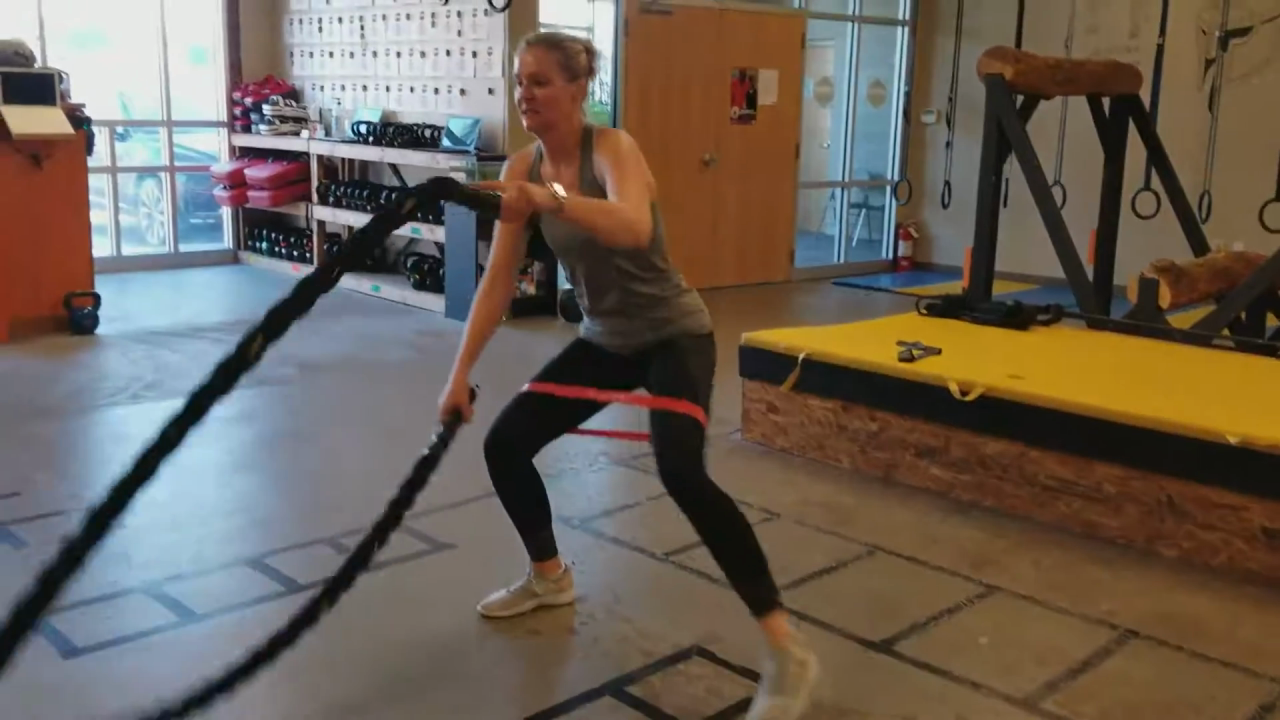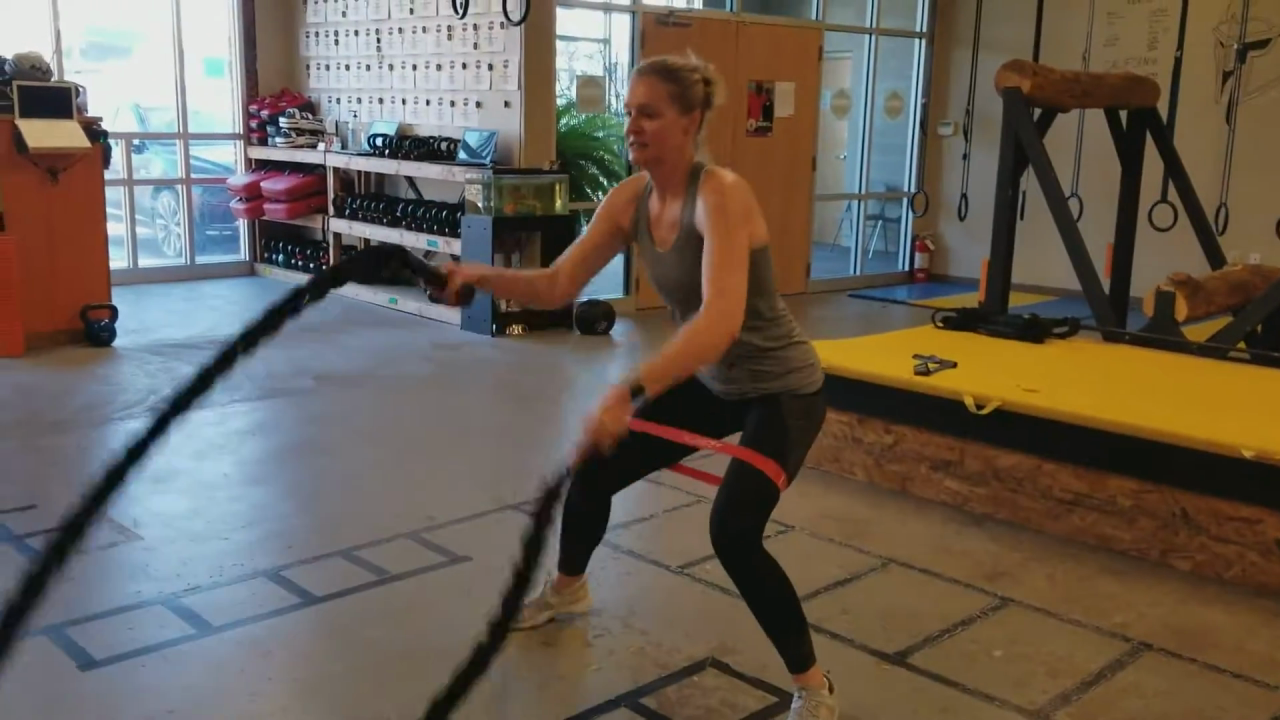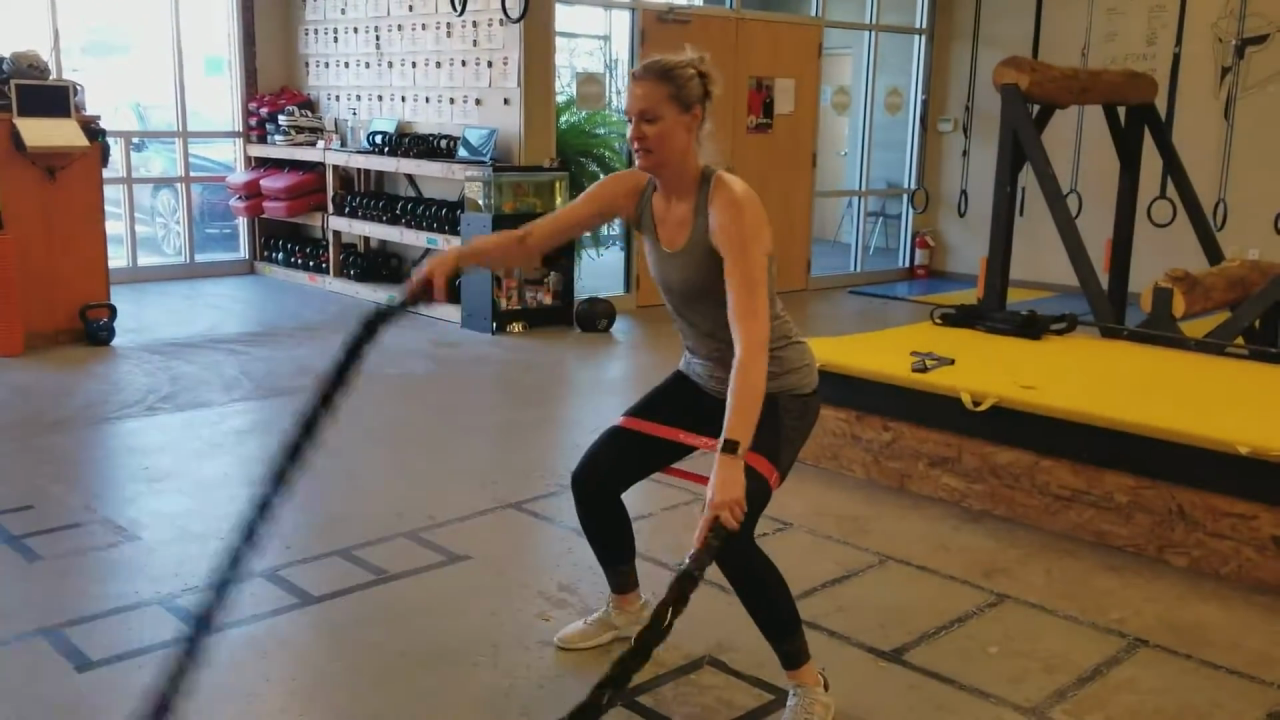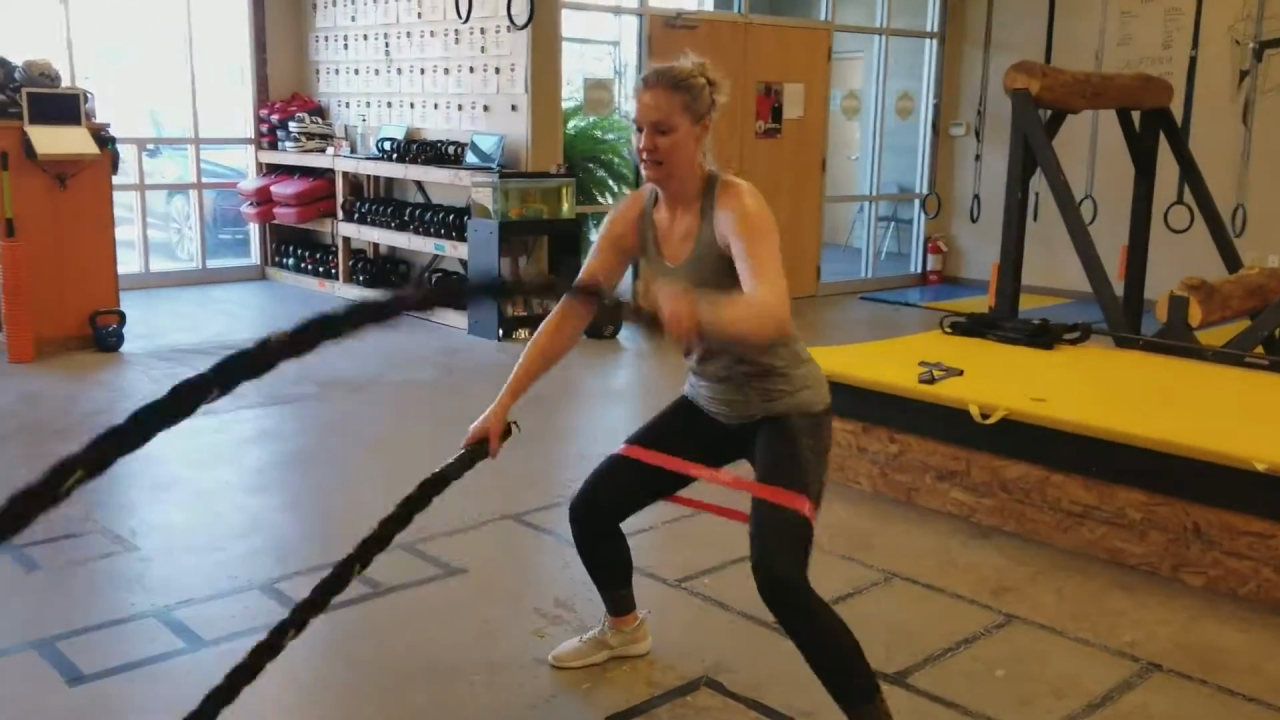
dt=0.5s
person 1, frame 1
left shoulder: (612, 149)
right shoulder: (519, 171)
left elbow: (632, 228)
right elbow: (497, 279)
left wrist: (551, 199)
right wrist: (462, 370)
left hip: (671, 336)
right hip: (603, 340)
left knee: (680, 472)
right knee: (504, 445)
left ankle: (786, 650)
right ankle: (549, 578)
person 1, frame 2
left shoulder: (723, 194)
right shoulder: (630, 200)
left elbow: (720, 320)
right elbow: (556, 288)
left wrist: (632, 393)
right wrist: (479, 276)
left hip: (782, 387)
right hip: (707, 378)
left knee: (733, 531)
right knee: (591, 469)
right ankle: (567, 588)
person 1, frame 3
left shoulder: (732, 203)
right shoulder: (631, 190)
left elbow: (752, 339)
right elbow: (531, 240)
left wrist: (730, 458)
right wrist: (458, 253)
left hip: (778, 386)
right hip: (701, 374)
left knee: (726, 527)
right knee: (592, 478)
right ankle: (627, 607)
person 1, frame 4
left shoulder: (737, 204)
right shoulder: (634, 215)
left elbow: (772, 310)
right elbow: (569, 314)
left wrist: (700, 311)
right wrist: (502, 403)
left hip: (785, 409)
right hip: (709, 403)
left knee: (778, 576)
right knee: (591, 507)
right ankle: (625, 627)
